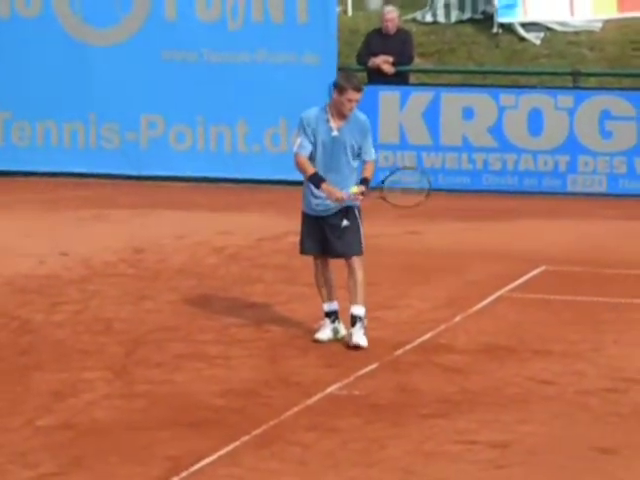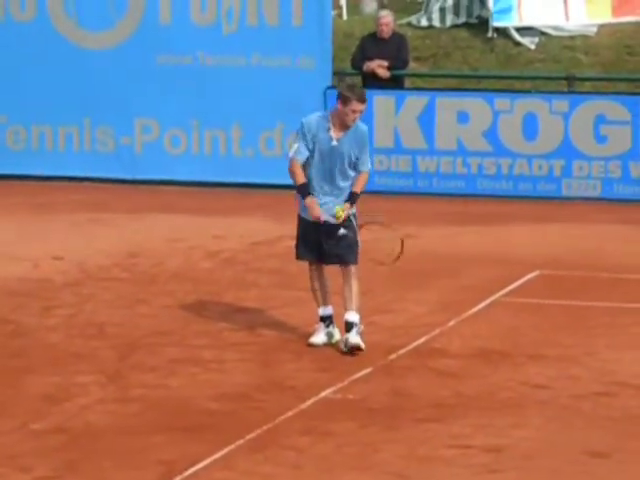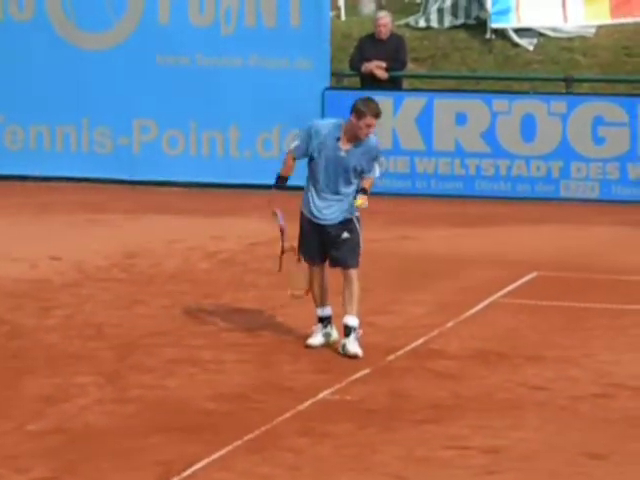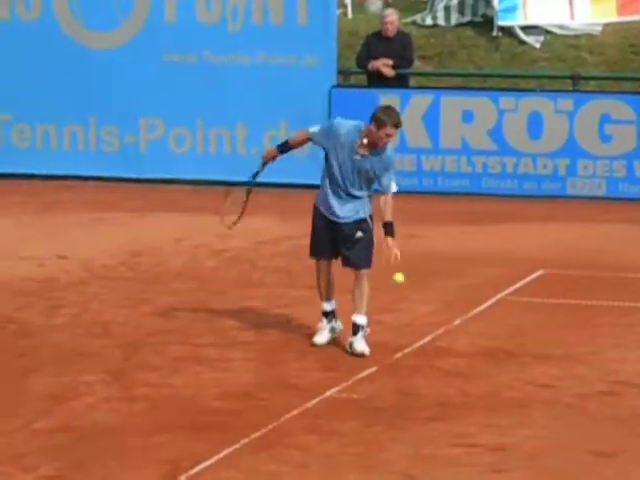
dt=0.2s
person 1, frame 1
left shoulder: (361, 123)
right shoulder: (309, 119)
left elbow: (368, 160)
right elbow: (300, 159)
left wrist: (364, 184)
right wrist: (326, 186)
left hip: (347, 204)
right hip: (315, 205)
left knee: (354, 260)
right knee: (320, 261)
left ankle: (357, 324)
right ankle: (332, 320)
person 1, frame 2
left shoulder: (361, 133)
right shoulder: (309, 125)
left elbow: (363, 171)
right elbow: (295, 165)
left wrist: (351, 201)
right wrist: (309, 200)
left hip: (342, 212)
right hip: (311, 210)
left knee: (349, 267)
right knee: (315, 266)
left ankle: (352, 330)
right ankle: (326, 324)
person 1, frame 3
left shoulder: (371, 146)
right shoulder: (318, 130)
right elbow: (292, 156)
left wrist: (363, 194)
right wrist: (278, 188)
left hip: (345, 215)
right hip: (313, 212)
left knee: (350, 271)
right knee: (315, 267)
left ankle: (351, 334)
right ankle: (325, 325)
person 1, frame 4
left shoulder: (386, 157)
right shoulder: (339, 130)
left elbow: (386, 195)
right elbow: (307, 135)
left wrist: (389, 234)
right wrist: (278, 150)
left hip: (358, 215)
right hip: (326, 209)
left knee: (361, 271)
right knee: (323, 263)
left ankle: (358, 332)
right ankle: (330, 320)
